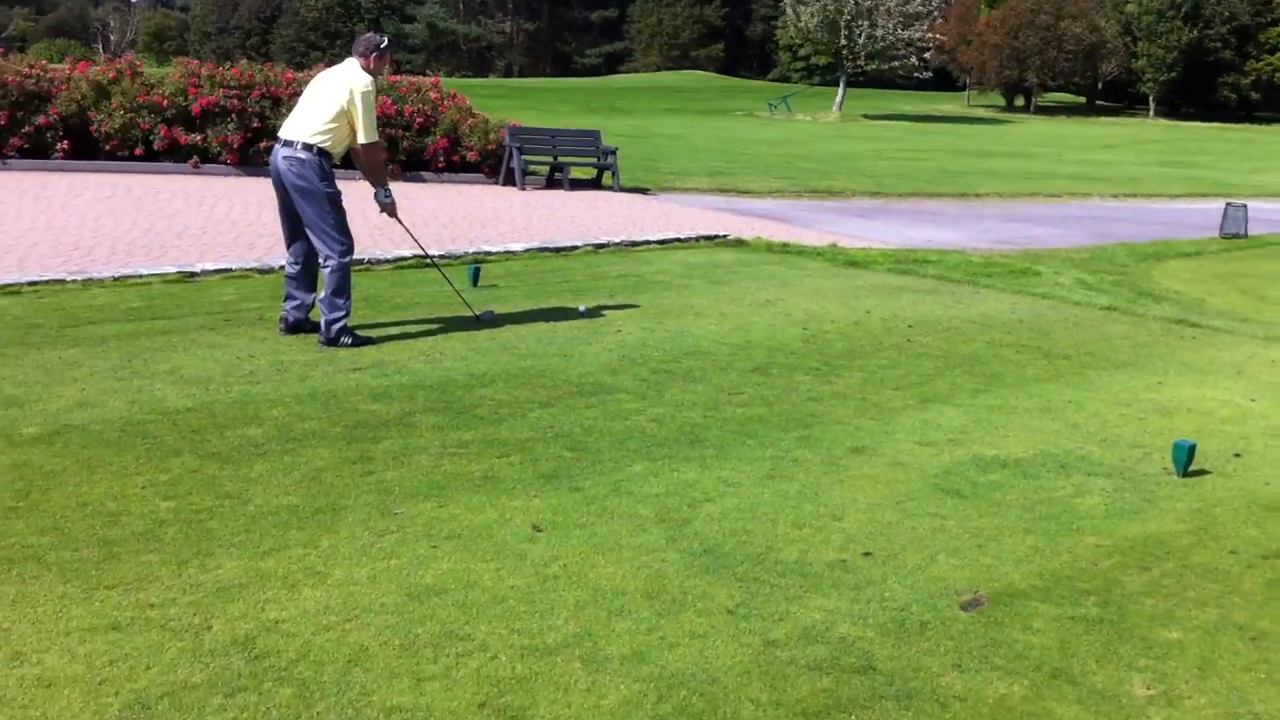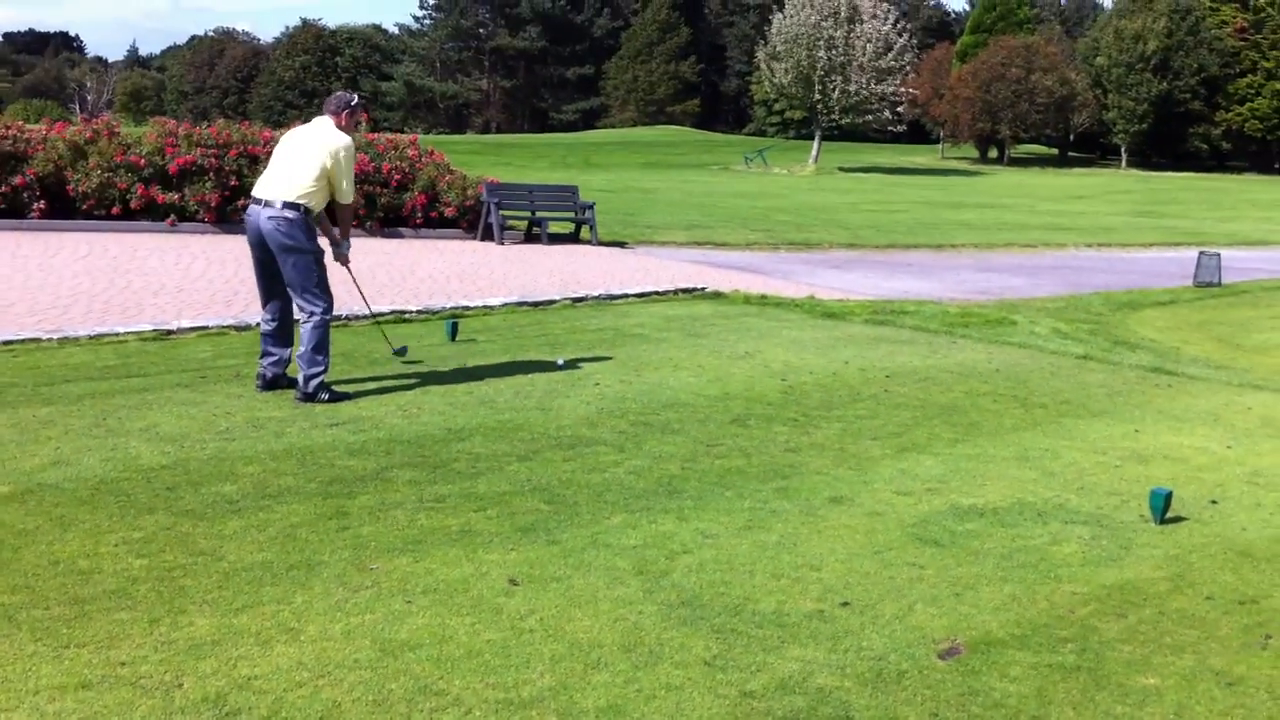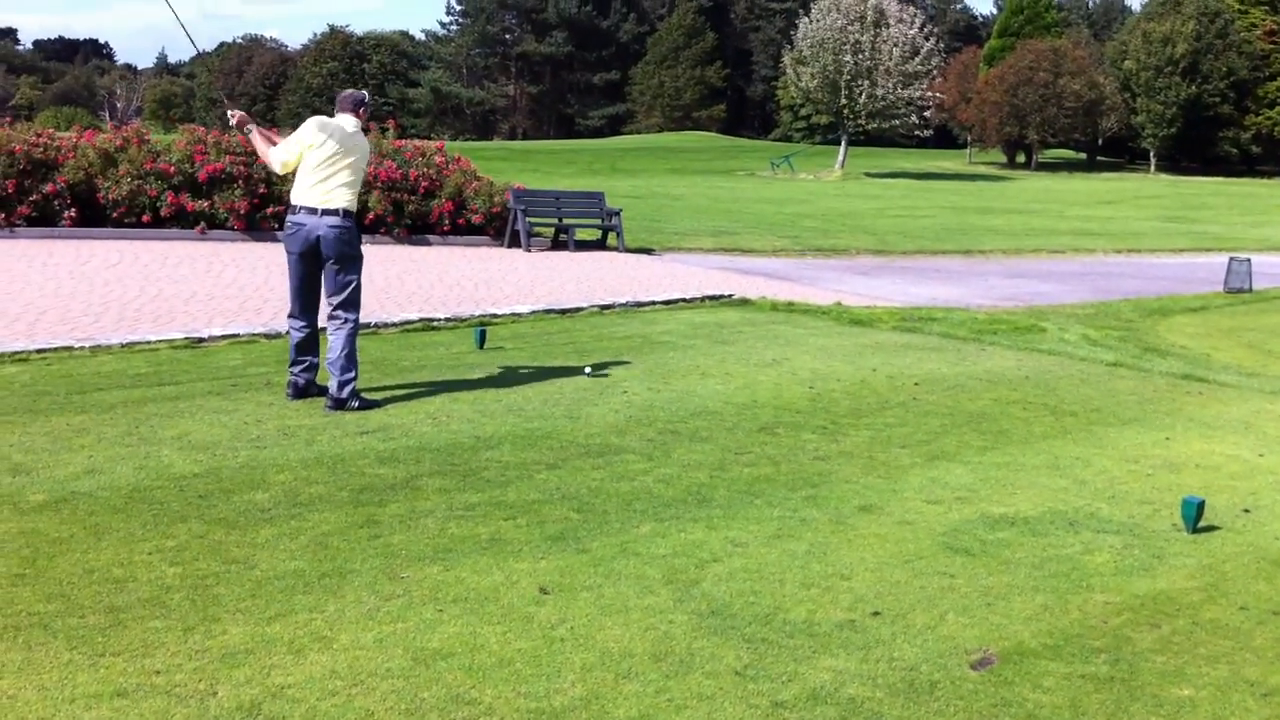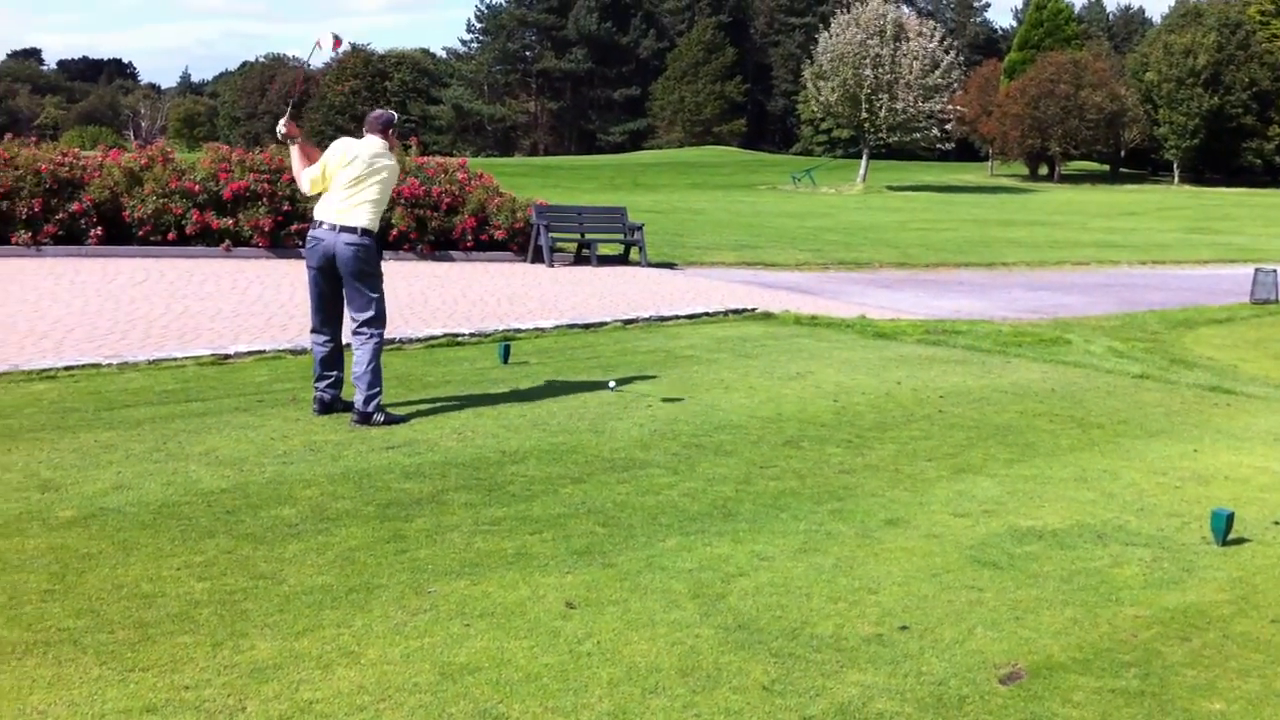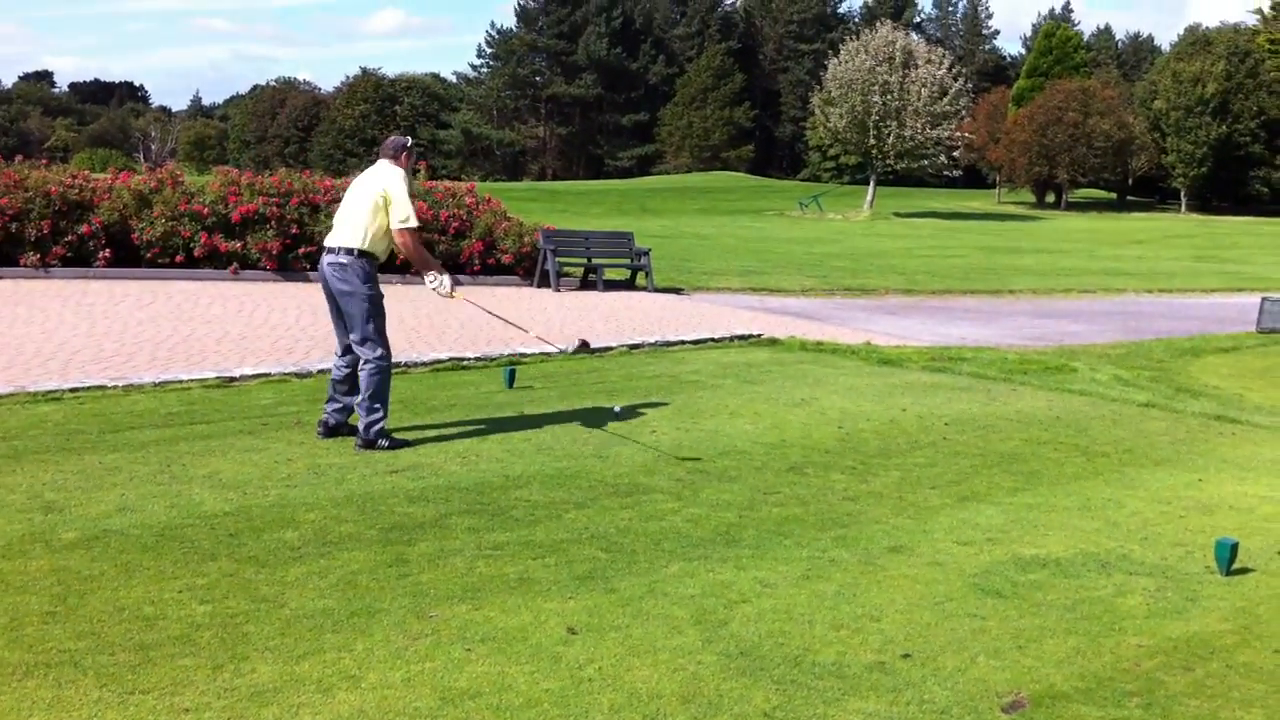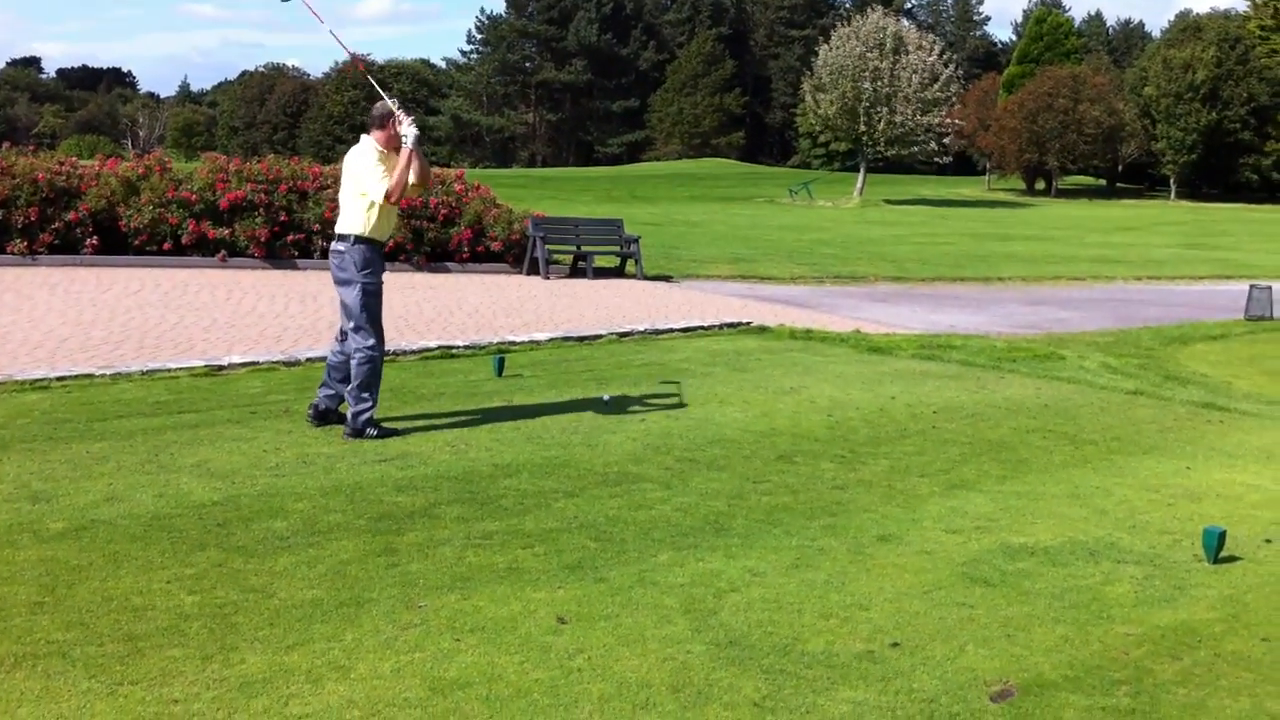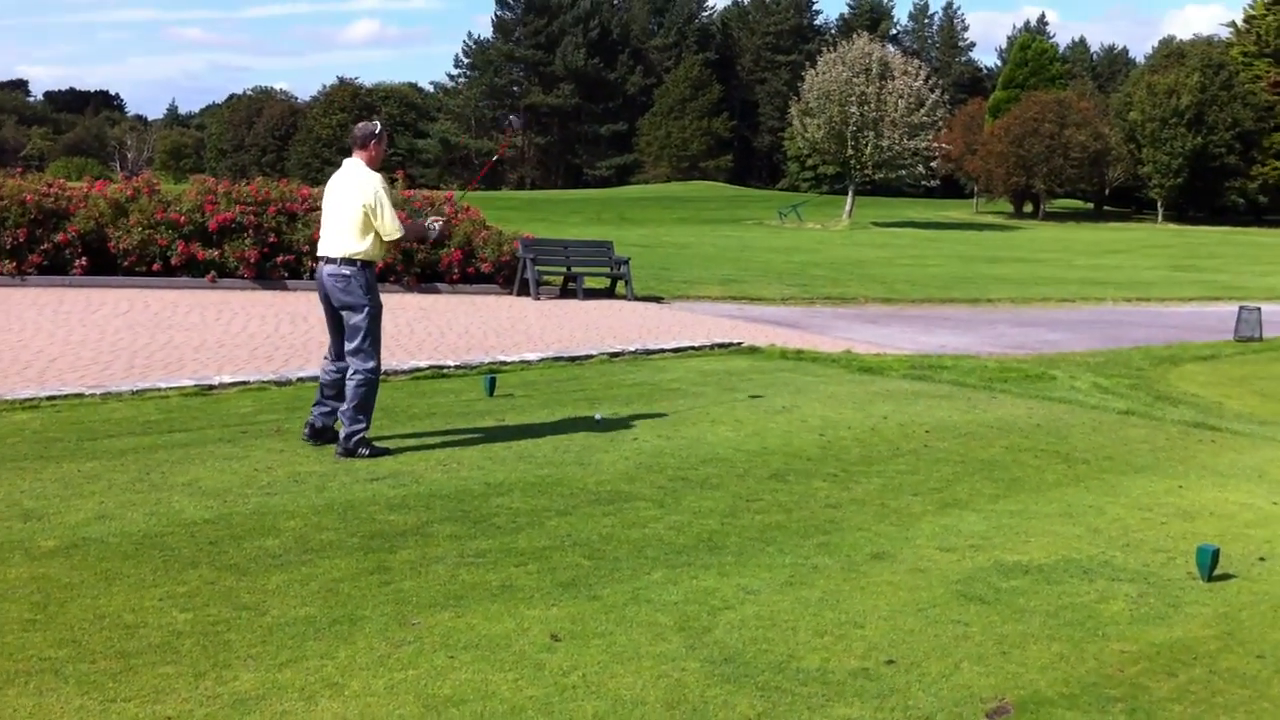
dt=0.4s
person 1, frame 1
left shoulder: (333, 74)
right shoulder: (362, 81)
left elbow: (353, 144)
right elbow: (368, 146)
left wrist: (376, 185)
right wrist: (383, 191)
left hip: (282, 155)
right hip: (306, 162)
left knee: (301, 244)
right knee: (337, 248)
left ankle: (294, 316)
right ankle: (333, 329)
person 1, frame 2
left shoulder: (298, 132)
right shoulder: (341, 141)
right elbow: (345, 203)
left wrist: (331, 236)
right wrist: (342, 242)
left hip: (256, 213)
right hip: (287, 219)
left knee: (276, 302)
right knee: (317, 305)
left ankle: (271, 372)
right ankle: (311, 384)
person 1, frame 3
left shoulder: (318, 124)
right shoulder: (363, 144)
left elbow: (281, 162)
right elbow: (297, 147)
left wrist: (251, 128)
right wrist: (256, 127)
left hip: (299, 221)
right hip: (338, 225)
left knee: (301, 309)
right knee: (343, 313)
left ankle: (300, 380)
right ankle: (342, 392)
person 1, frame 4
left shoulder: (344, 146)
right shoulder: (391, 166)
left elbow: (308, 184)
right elbow: (331, 166)
left wrist: (294, 141)
right wrist: (300, 139)
left hip: (321, 237)
right hip: (358, 243)
left knee: (324, 325)
right knee: (368, 328)
left ankle: (326, 396)
right ankle: (366, 407)
person 1, frame 5
left shoulder: (367, 178)
right shoulder: (395, 178)
left elbow: (383, 235)
right elbow: (404, 236)
left wrist: (431, 268)
right wrist: (435, 271)
left hip: (332, 262)
right hip: (353, 264)
left knee: (350, 348)
right knee: (373, 351)
left ankle: (334, 418)
right ankle: (371, 431)
person 1, frame 6
left shoulder: (387, 154)
right shoulder: (363, 155)
left elbow: (421, 180)
right elbow: (392, 196)
left wrist: (411, 146)
right wrist: (406, 151)
left hip: (362, 251)
right hip: (356, 251)
left knee: (351, 334)
right knee: (367, 339)
left ankle: (325, 405)
right ankle: (360, 420)
person 1, frame 7
left shoulder: (339, 177)
right shoulder: (370, 181)
right elbow: (395, 234)
left wrist: (413, 224)
right wrist: (424, 228)
left hip: (327, 269)
right hip: (353, 273)
left knee: (339, 354)
right knee: (363, 361)
left ankle: (320, 423)
right ankle: (352, 439)
